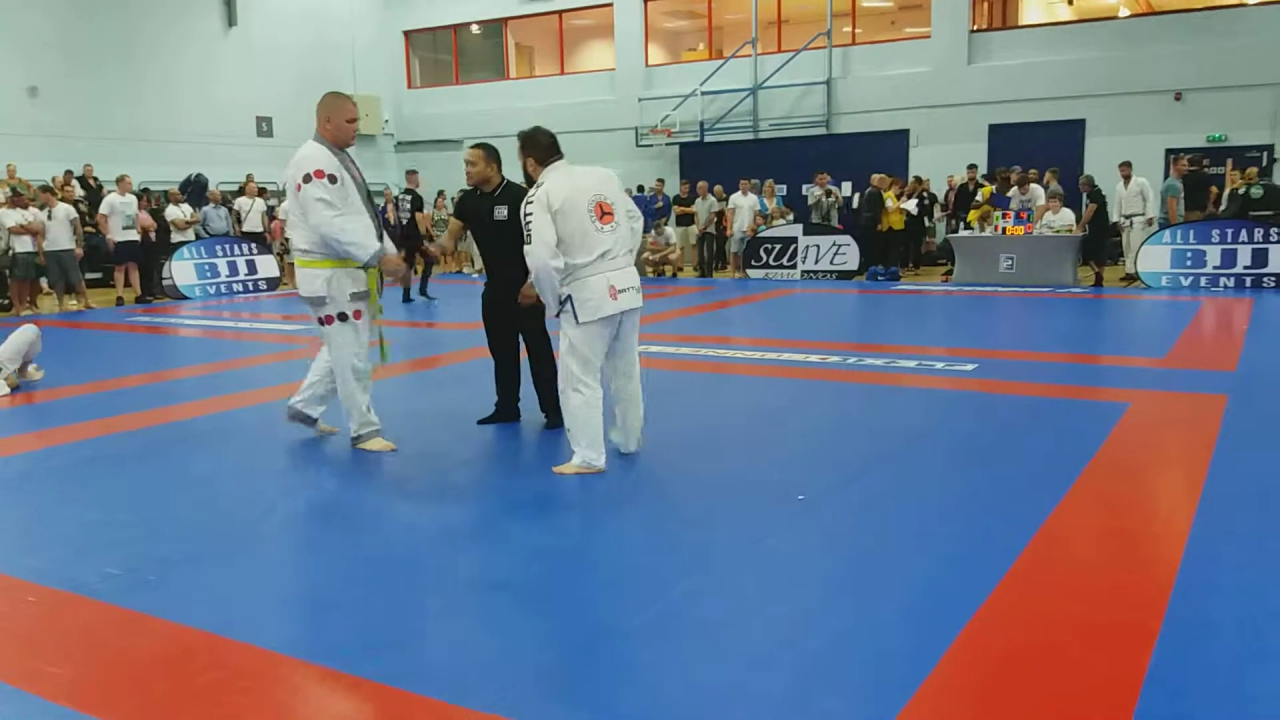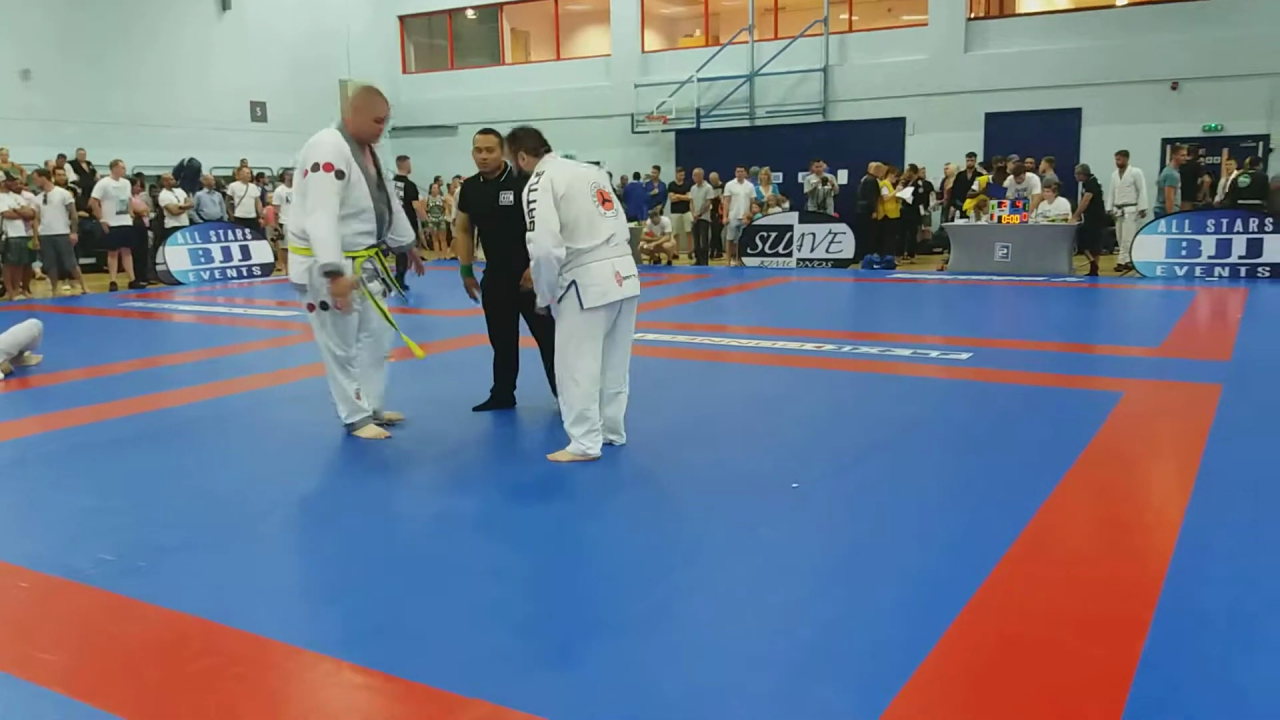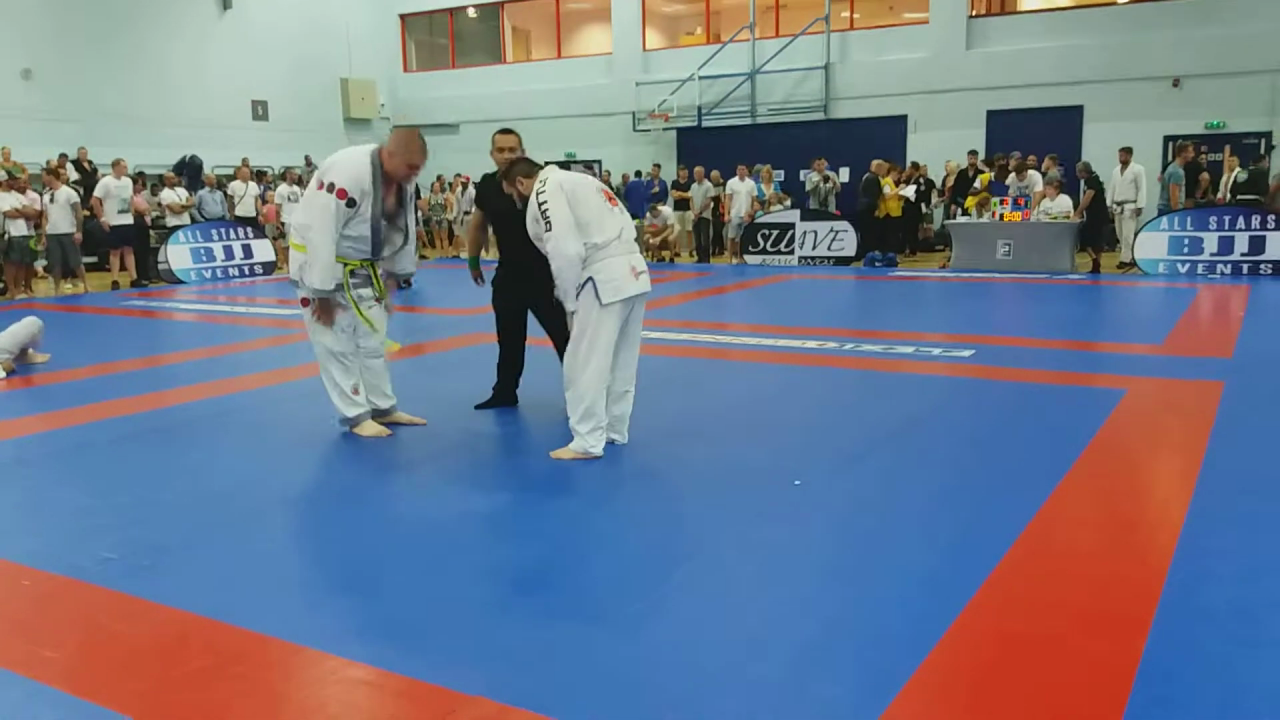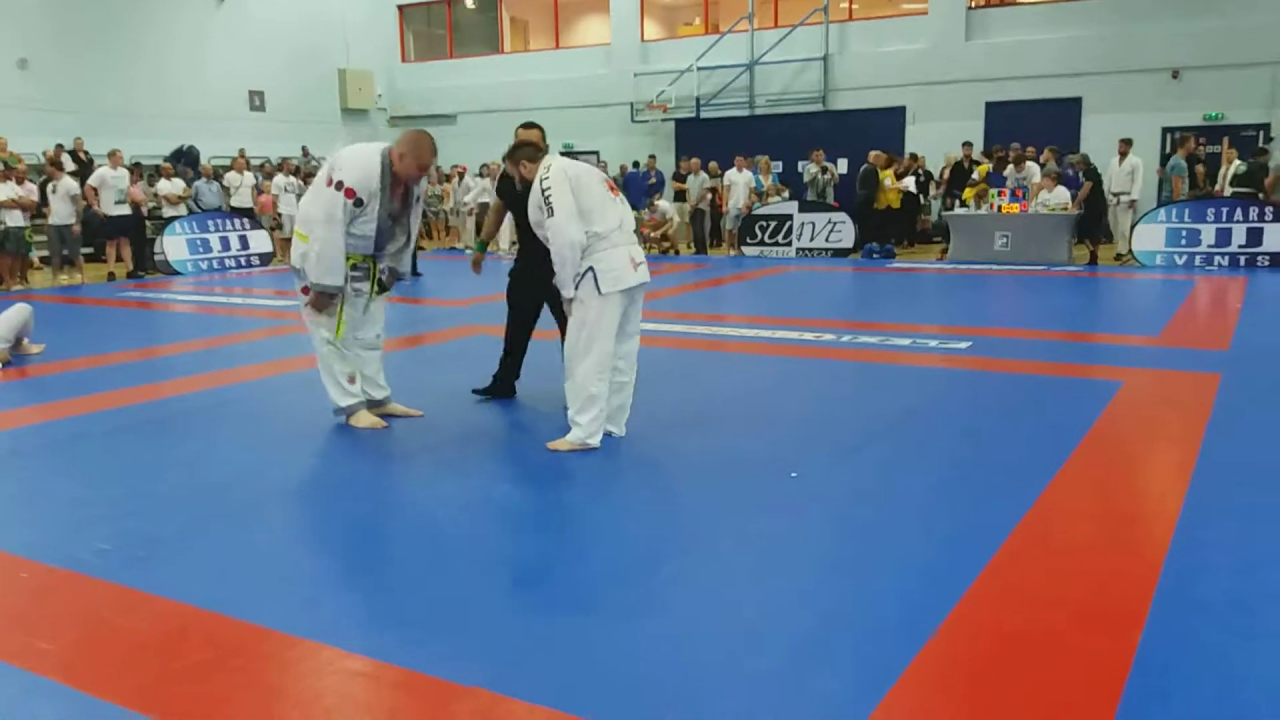
dt=0.2s
person 1, frame 1
left shoulder: (338, 157)
right shoulder: (313, 161)
left elbow: (358, 215)
right elbow: (330, 224)
left wrist: (387, 252)
right wrist: (379, 255)
left hip: (348, 271)
right hip: (332, 275)
left knee: (341, 349)
right knee: (351, 355)
left ankle: (304, 406)
right ankle: (364, 430)
person 1, frame 2
left shoulder: (364, 149)
right shoulder: (326, 151)
left elbow: (385, 200)
right elbow: (320, 217)
left wrist: (406, 243)
right wrist: (334, 272)
left hip: (361, 259)
right hip: (325, 264)
left knee: (378, 334)
right knee: (340, 344)
left ankle: (373, 406)
right ankle: (356, 416)
person 1, frame 3
left shoulder: (401, 179)
right shoulder: (347, 172)
left elbow: (403, 227)
right elbow: (322, 234)
left wrist: (395, 273)
right wrist: (324, 293)
left hip: (361, 266)
right hip: (321, 262)
left knee: (372, 337)
right knee: (335, 342)
left ankle: (383, 407)
right ankle: (355, 413)
person 1, frame 4
left shoulder: (411, 178)
right shoulder: (355, 170)
left elbow: (406, 229)
right elbow: (328, 232)
left wrist: (392, 271)
right wrist: (326, 286)
left hip: (364, 258)
right hip: (321, 252)
left knee: (368, 330)
right knee: (332, 332)
left ankle: (377, 398)
right ankle: (351, 404)
person 2, frame 1
left shoulder: (539, 196)
right shoulder: (604, 176)
left elbow: (542, 261)
right elbow: (634, 222)
left wrist: (554, 303)
left hip: (587, 294)
right hip: (626, 284)
left knee: (580, 380)
right knee: (624, 368)
left ankle: (589, 458)
right ankle: (628, 438)
person 2, frame 2
left shoulder: (539, 183)
right shoulder: (590, 170)
left elbow: (544, 249)
left wrist: (544, 297)
left hip: (587, 282)
right hip: (624, 273)
left knee: (577, 365)
right knee: (614, 363)
left ankle: (585, 444)
right ankle: (611, 431)
person 2, frame 3
left shoulder: (545, 189)
right shoulder: (576, 179)
left elbow: (564, 250)
left wrist: (569, 302)
left hip: (604, 281)
right hip: (632, 271)
left knee: (586, 363)
right knee: (621, 361)
left ankle: (588, 442)
right ankle: (614, 429)
person 2, frame 4
left shoulder: (548, 177)
right shoulder: (575, 169)
left elbow: (566, 237)
left wrist: (567, 290)
right wrist: (572, 285)
left hip: (603, 272)
right hip: (630, 263)
left knee: (587, 354)
right knee: (621, 351)
left ankle: (585, 432)
right ankle: (612, 422)
person 3, frame 1
left shoulder: (518, 197)
right shoulder: (468, 200)
right elbow: (451, 235)
left wrist: (534, 282)
right wrist: (441, 245)
left hip: (525, 287)
right hip: (494, 288)
left knee: (538, 348)
right knee: (501, 351)
left ankle: (553, 410)
right ankle: (507, 407)
person 3, frame 2
left shoulder: (523, 183)
right shoulder: (470, 188)
right elbow: (463, 230)
right wrist: (466, 270)
left hip: (528, 274)
right hip: (495, 276)
left knee: (545, 333)
right knee: (501, 339)
right ankle: (502, 395)
person 3, frame 3
right shoulder: (487, 185)
right elbow: (478, 224)
right wrist: (473, 261)
left hip: (543, 274)
right hip: (508, 274)
left knee: (561, 334)
right knee: (509, 338)
right ankle: (504, 393)
person 3, frame 4
right shoulder: (508, 177)
right elbow: (497, 211)
right wrist: (481, 247)
right hip: (527, 264)
right knee: (517, 328)
right ankle: (504, 383)
